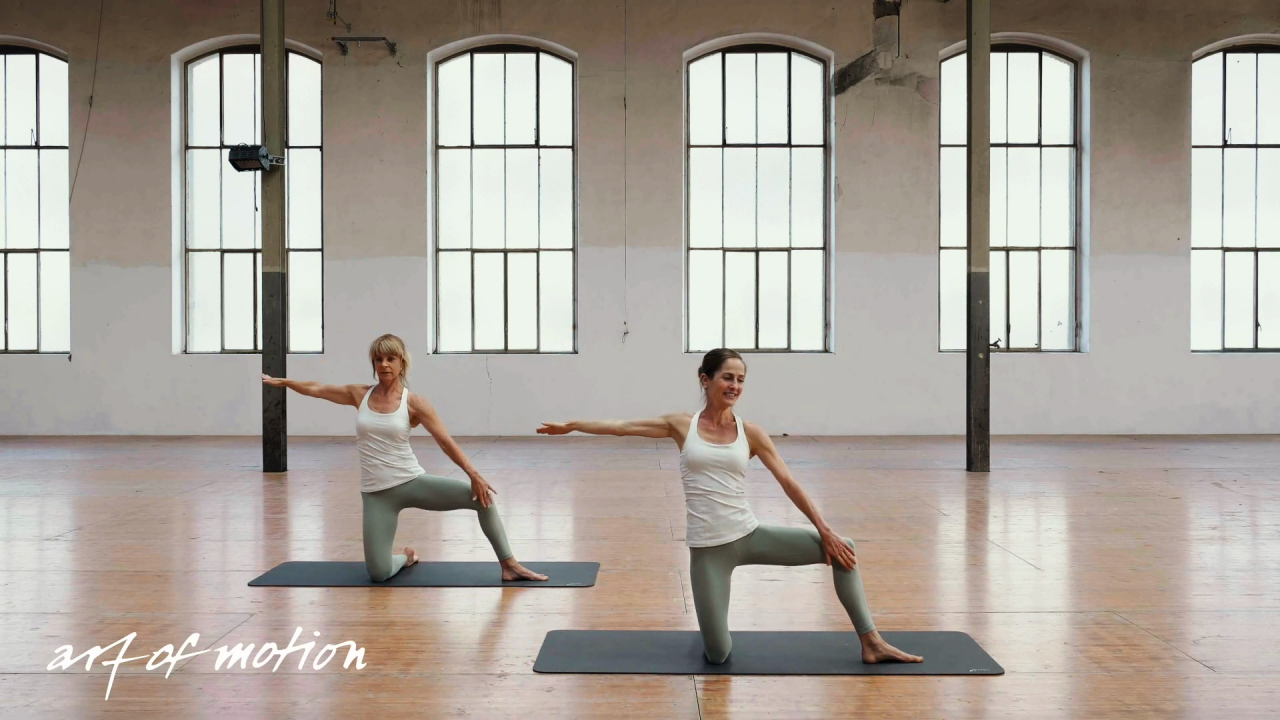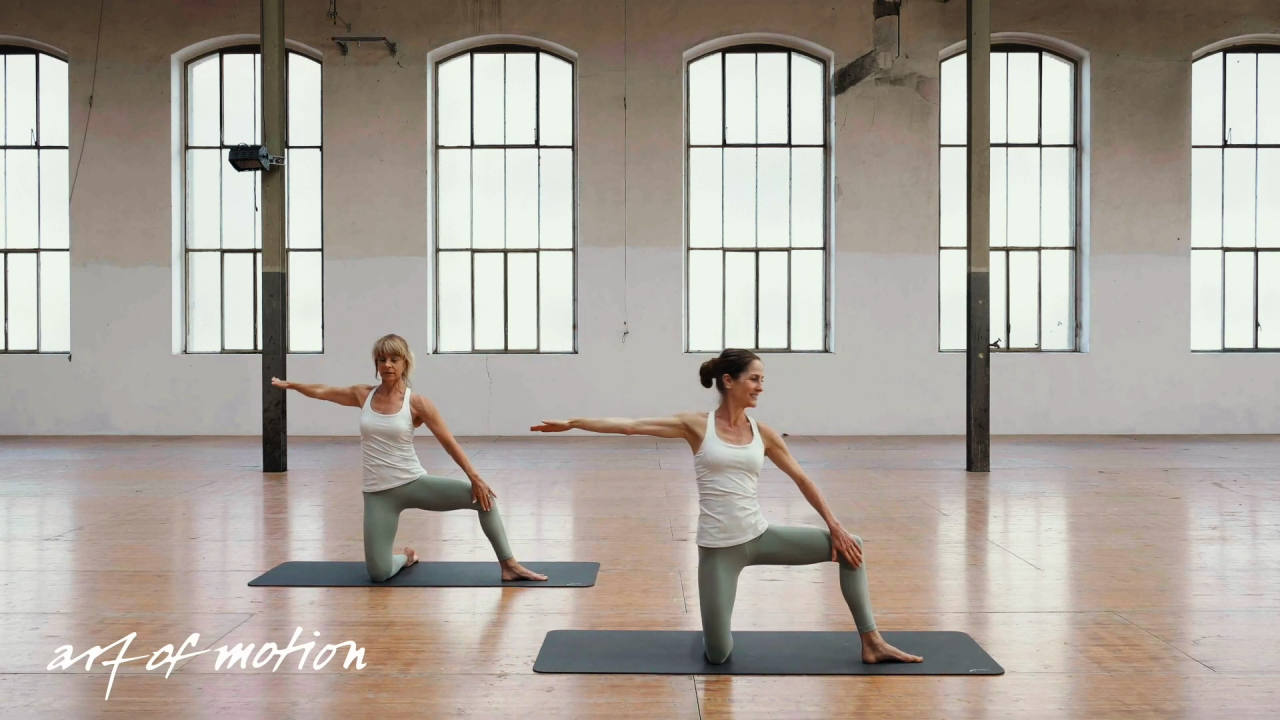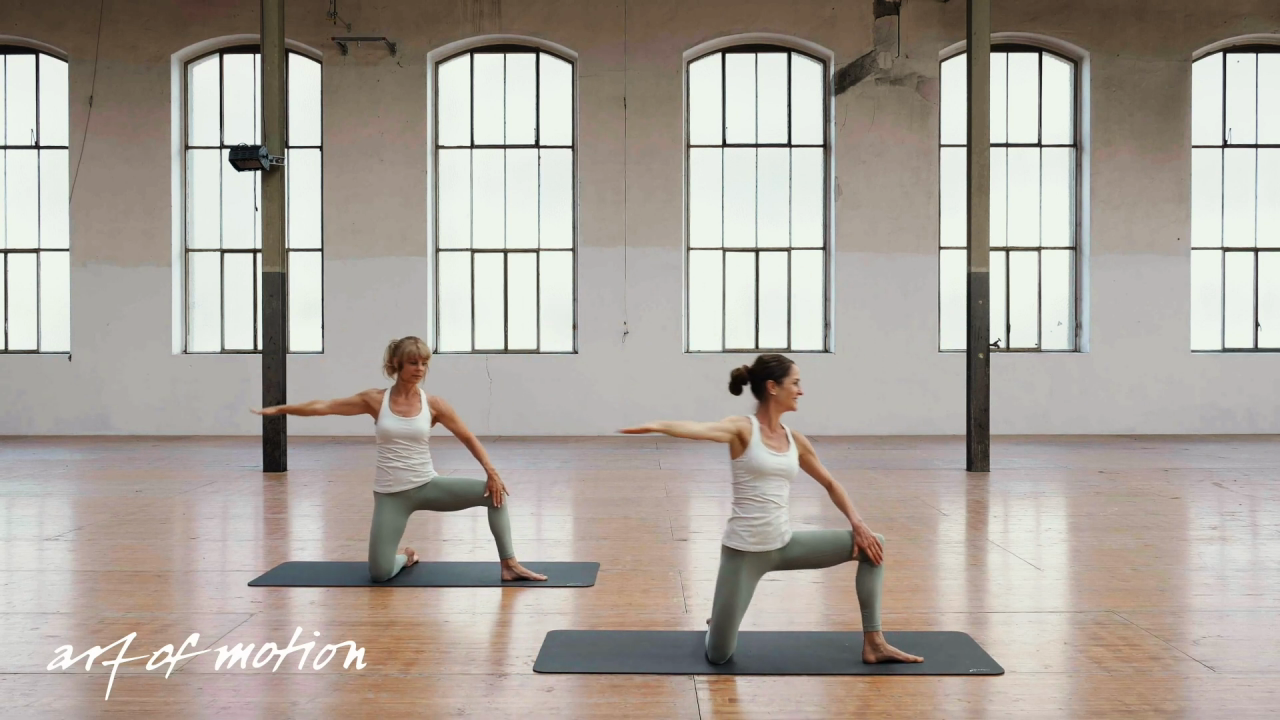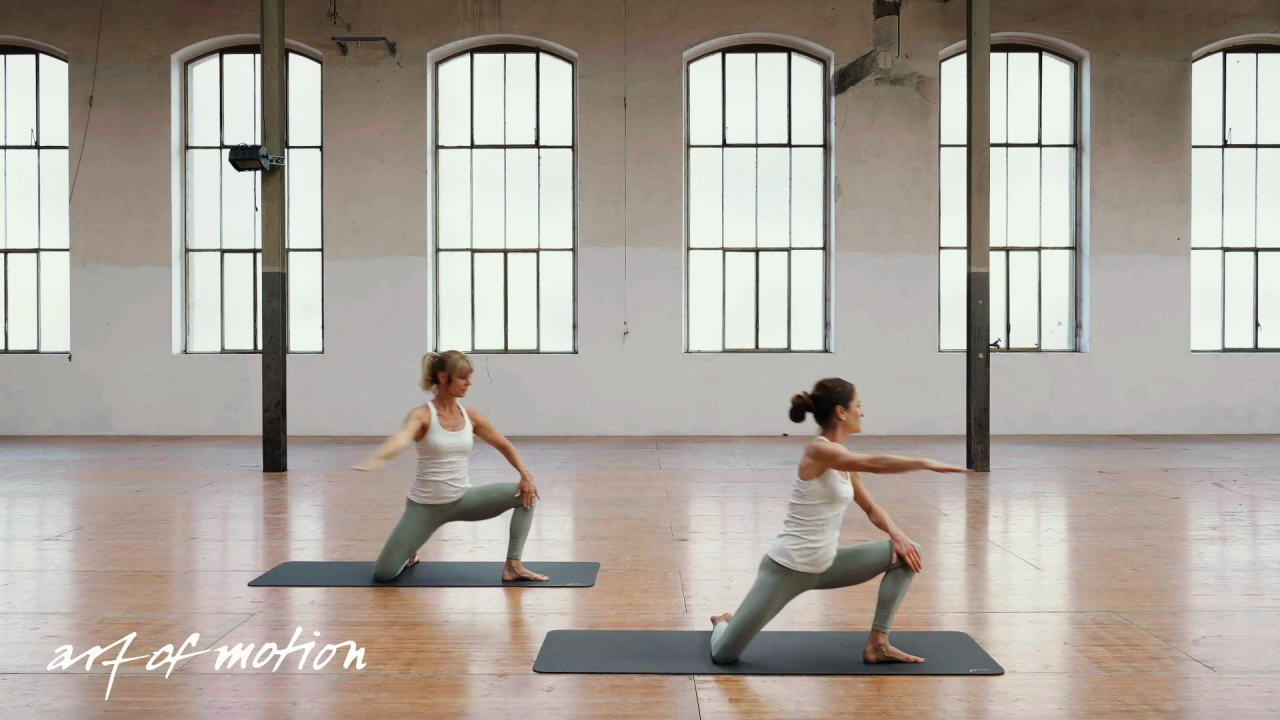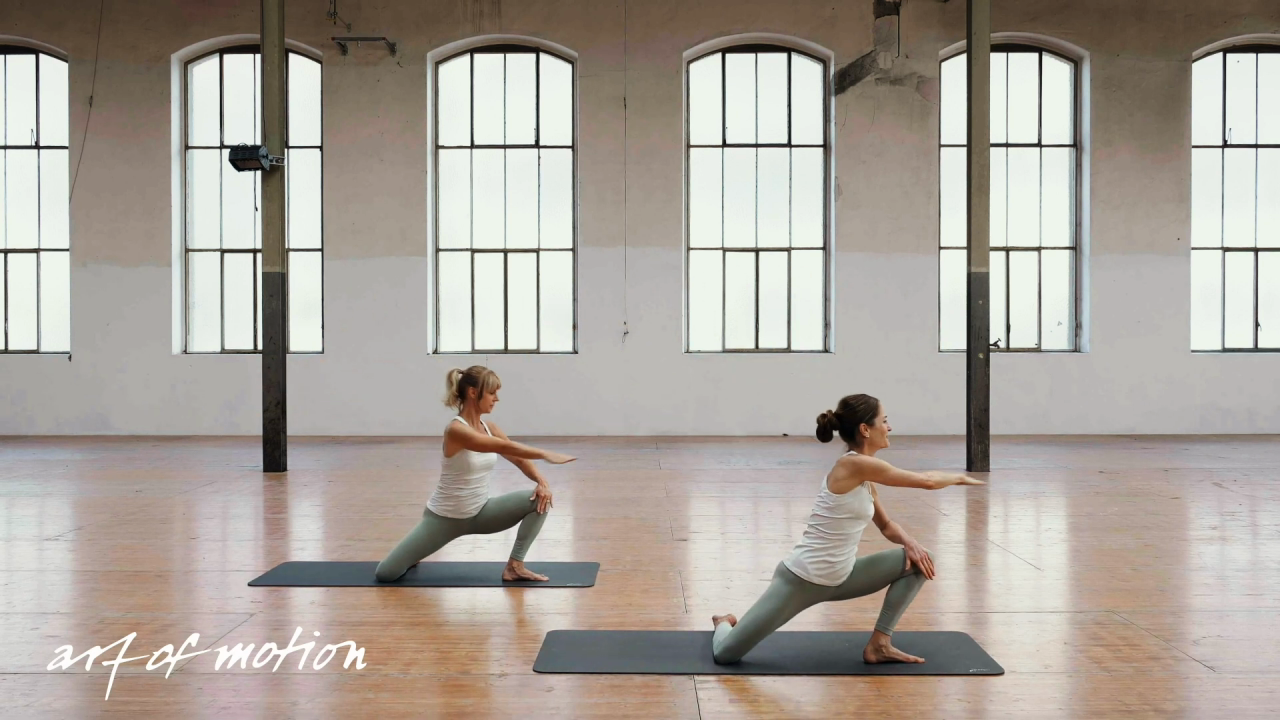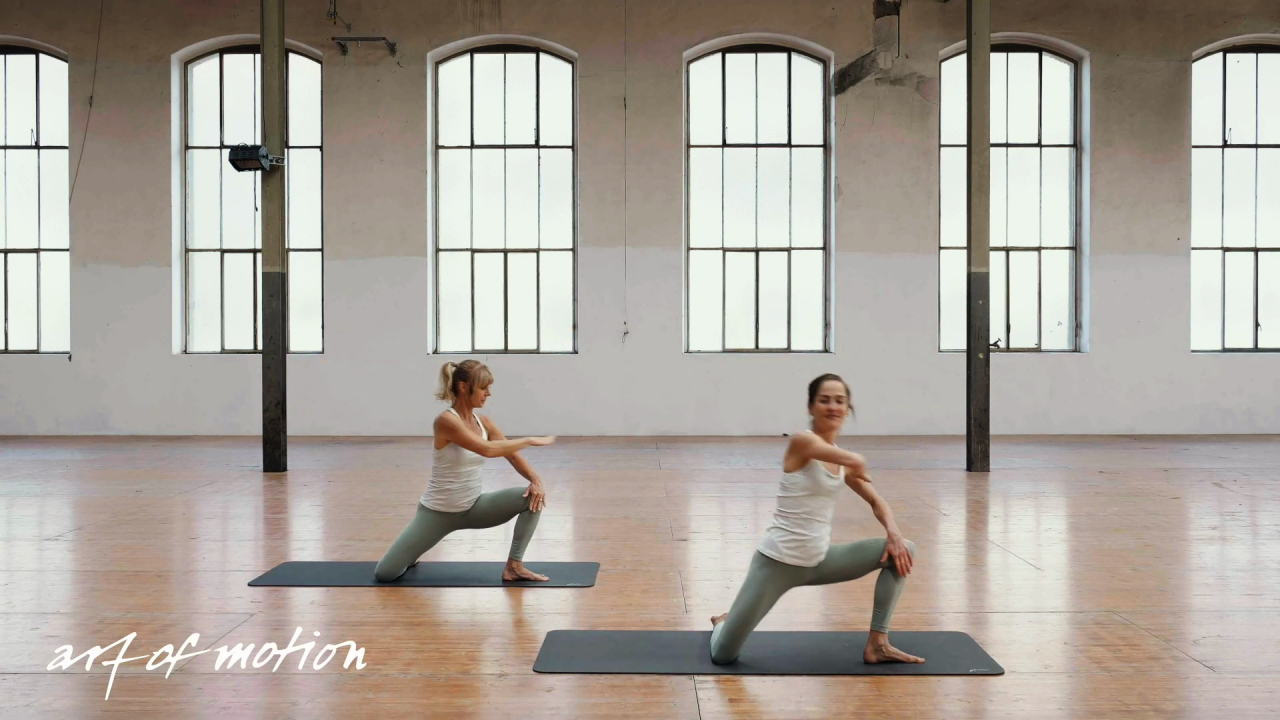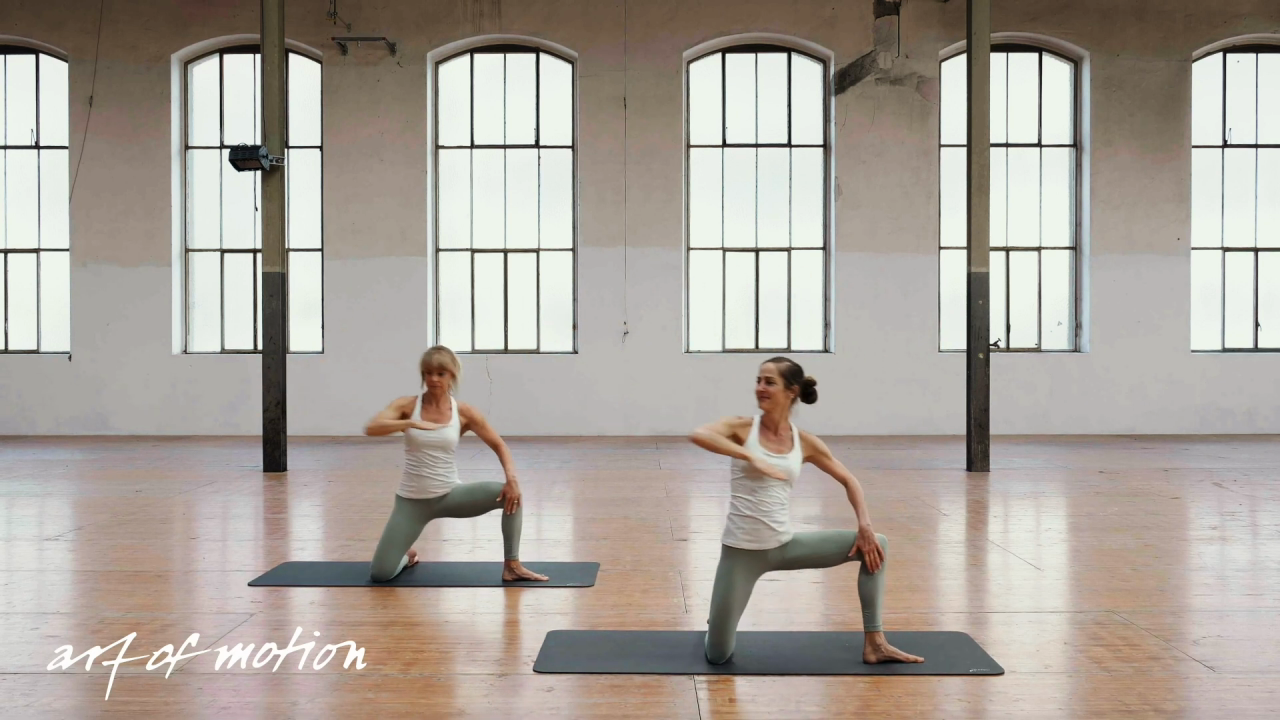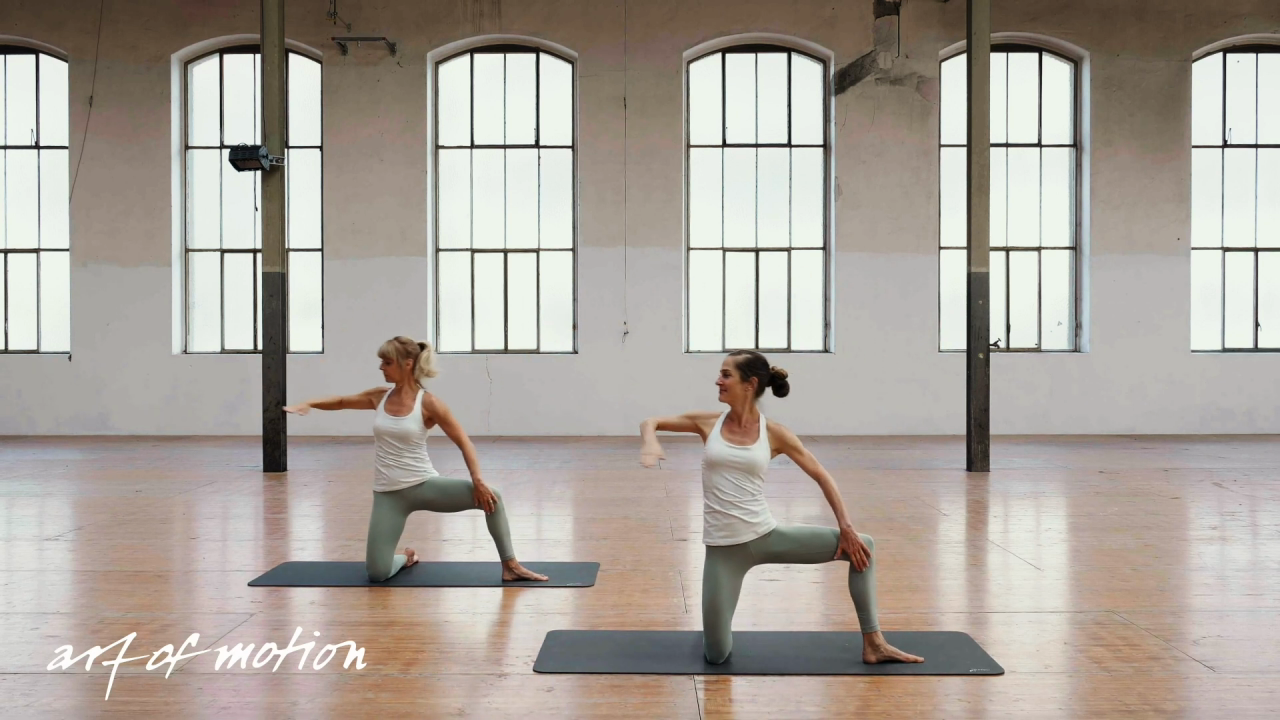
dt=0.3s
person 1, frame 1
left shoulder: (750, 432)
right shoulder: (682, 425)
left elbow: (788, 483)
right elbow: (621, 427)
left wrist: (826, 531)
right wrist: (571, 425)
left hip: (750, 536)
right hip: (709, 548)
left knee: (841, 550)
right knee: (718, 655)
left ankle: (872, 644)
right ankle: (713, 627)
person 1, frame 2
left shoulder: (763, 433)
right shoulder: (697, 424)
left elbow: (801, 479)
right elbow: (630, 425)
left wrist: (835, 527)
right wrist: (573, 422)
left hip: (760, 536)
right hip: (719, 548)
left knee: (848, 547)
right knee: (718, 655)
left ankle: (872, 643)
right ankle: (716, 627)
person 1, frame 3
left shoulder: (795, 440)
right shoulder: (740, 427)
left elbow: (830, 484)
right elbow: (696, 428)
left wrist: (858, 524)
right wrist: (660, 425)
left hip: (785, 544)
right hip: (745, 551)
left knee: (871, 545)
right knee: (719, 656)
left ankle: (875, 644)
right ankle: (719, 623)
person 1, frame 4
left shoulder: (845, 462)
right shoulder: (819, 451)
left elbow: (870, 508)
right elbow: (873, 463)
left wrist: (897, 535)
right wrist: (924, 462)
left hip: (826, 566)
right hip: (787, 568)
left knee: (904, 554)
right knee: (723, 655)
left ankle: (877, 644)
right ankle: (725, 624)
person 1, frame 5
left shoulder: (866, 475)
right shoulder: (856, 465)
left elbow: (885, 526)
right elbow: (929, 481)
left wrist: (910, 542)
right wrist: (959, 477)
left hip: (838, 580)
right hip: (800, 580)
left knee: (919, 561)
right knee: (725, 654)
left ankle: (877, 644)
right ankle: (725, 623)
person 1, frame 6
left shoulder: (842, 462)
right shoulder: (803, 441)
left elbow: (876, 501)
right elbow: (855, 460)
left wrist: (893, 535)
right wrist: (854, 471)
left hip: (818, 561)
right hip: (777, 563)
left knee: (901, 552)
right knee: (723, 655)
left ankle: (877, 643)
right ankle: (723, 623)
person 1, frame 7
left shoulder: (805, 442)
right shoulder: (742, 428)
left elbow: (848, 481)
right elbow: (698, 434)
left wrist: (865, 528)
right wrist: (751, 457)
left hip: (786, 544)
right hip: (742, 551)
left knee: (876, 549)
right knee: (717, 656)
left ankle: (875, 645)
right ankle: (718, 623)
person 1, frame 8
left shoulder: (774, 433)
right shoulder: (708, 422)
left elbow: (822, 477)
right elbow: (650, 422)
left wrist: (847, 529)
right wrist: (651, 441)
left hip: (767, 536)
right hip: (724, 548)
left knee: (861, 546)
right knee: (716, 655)
left ankle: (874, 644)
right ankle: (717, 624)
person 2, frame 1
left shoulder: (414, 403)
right shoulder: (360, 394)
left elbow: (445, 441)
right elbow: (317, 389)
left wrist: (475, 475)
right wrist: (283, 381)
left hip: (413, 482)
right hip: (377, 493)
left knee: (481, 497)
right knee: (379, 573)
left ankle: (509, 566)
right ankle: (406, 557)
person 2, frame 2
left shoulder: (417, 403)
right shoulder: (363, 395)
left elbow: (448, 442)
right elbow: (322, 391)
left wrist: (475, 479)
right wrist: (289, 384)
left hip: (414, 483)
right hip: (379, 494)
left knee: (482, 498)
right knee: (379, 574)
left ankle: (509, 566)
right ankle: (406, 557)
person 2, frame 3
left shoulder: (435, 404)
right shoulder: (375, 399)
left elbow: (468, 438)
right elbow: (322, 406)
left wrist: (492, 473)
right wrist: (277, 410)
left hip: (428, 486)
right hip: (392, 495)
left knee: (495, 493)
right knee: (380, 574)
left ankle: (509, 565)
right ankle: (406, 557)
person 2, frame 4
left shoulder: (471, 416)
right shoulder: (421, 415)
left elbow: (504, 446)
right elbow: (400, 440)
left wrist: (526, 475)
right wrist: (377, 458)
left hip: (462, 499)
right hip: (425, 506)
left knee: (525, 495)
right knee: (383, 574)
left ankle: (512, 566)
right ankle: (407, 557)
person 2, frame 5
left shoulder: (489, 428)
right shoulder: (456, 430)
left elbow: (519, 457)
right elbow: (503, 447)
left wrist: (542, 482)
right wrist: (545, 454)
left hip: (478, 514)
right hip: (443, 518)
left knee: (540, 500)
right knee: (385, 574)
left ankle: (513, 566)
right ankle: (409, 557)
person 2, frame 6
left shoulder: (484, 422)
right shoulder: (446, 420)
left elbow: (512, 454)
right elbow: (487, 449)
left wrist: (535, 480)
right wrist: (528, 440)
left hip: (472, 509)
right hip: (437, 513)
left knee: (532, 498)
right knee: (384, 574)
left ankle: (513, 566)
right ankle: (410, 557)
person 2, frame 7
left shoulder: (464, 412)
right shoulder: (408, 405)
left elbow: (498, 445)
right elbow: (371, 428)
left wrist: (511, 478)
right wrist: (411, 423)
left hip: (450, 494)
right hip: (412, 501)
left knee: (511, 496)
right knee: (381, 574)
left ankle: (512, 567)
right ankle: (406, 556)
person 2, frame 8
left shoulder: (429, 403)
right shoulder: (377, 397)
left elbow: (463, 442)
right elbow: (338, 402)
left wrist: (478, 480)
right wrist: (308, 404)
left hip: (424, 486)
right hip: (388, 494)
left knee: (489, 496)
right knee: (377, 574)
left ankle: (511, 566)
right ankle: (406, 557)
